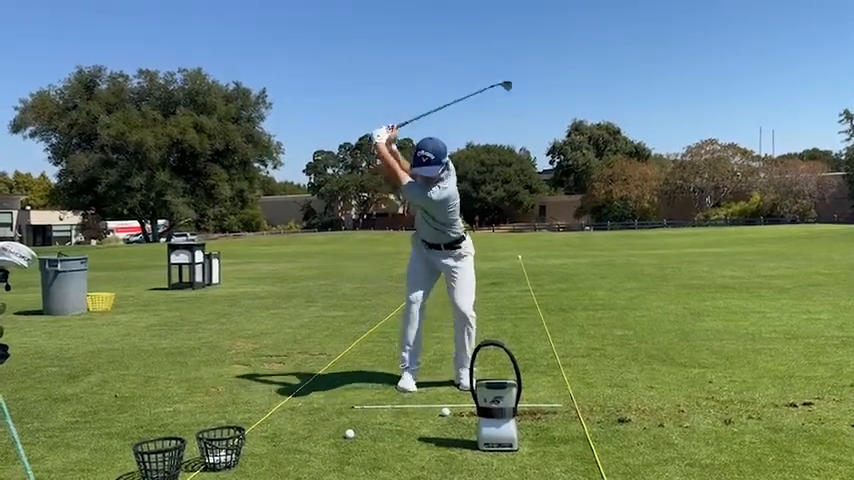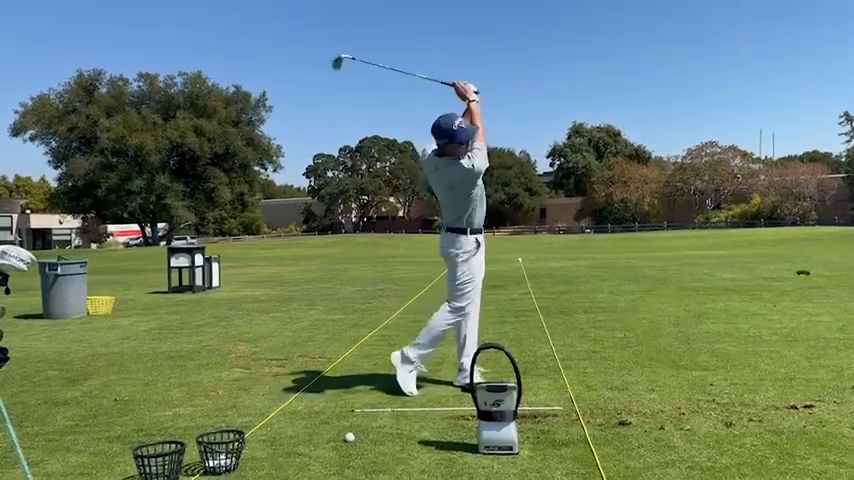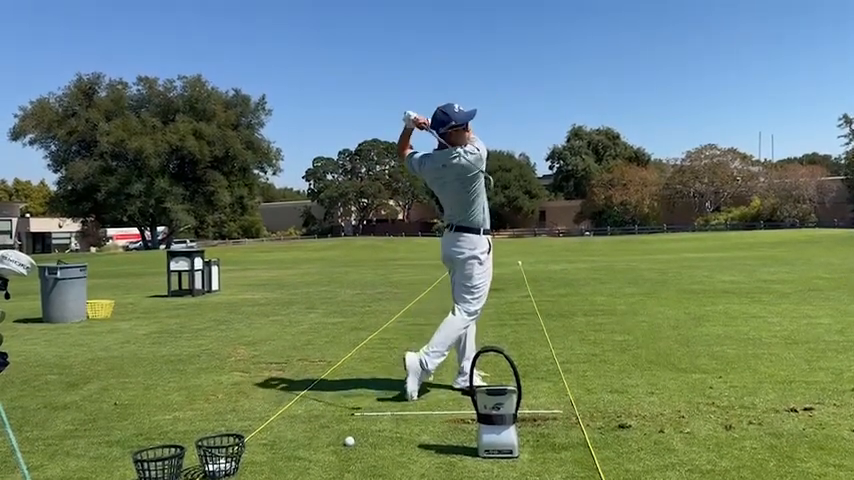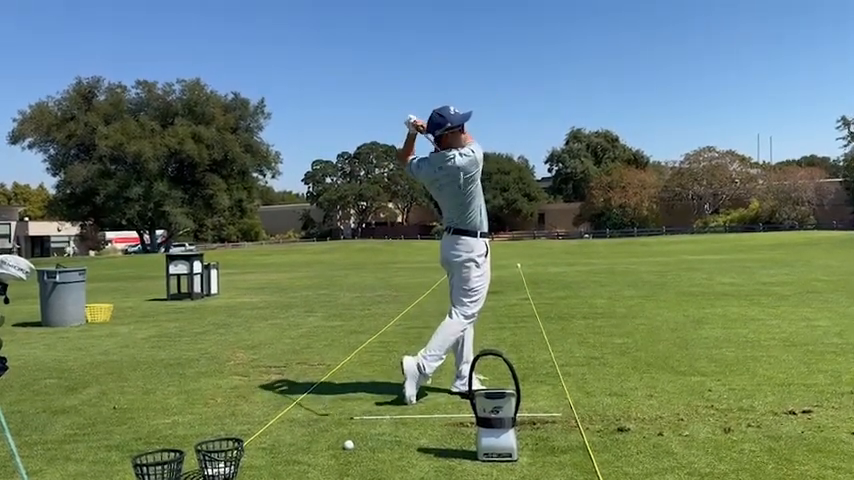
dt=0.5s
person 1, frame 1
left shoulder: (441, 193)
right shoulder: (426, 167)
left elbow: (403, 183)
right elbow: (409, 175)
left wrist: (382, 151)
right wrist: (390, 147)
left hip: (455, 252)
right hip: (424, 247)
left knee: (463, 310)
right knee: (413, 304)
left ankle: (464, 370)
right ankle: (409, 369)
person 1, frame 2
left shoulder: (432, 158)
right shoulder: (468, 169)
left elbow: (469, 134)
right elbow: (478, 137)
left wrist: (469, 103)
right wrist: (472, 101)
left hip: (460, 237)
right hip: (467, 242)
left knee: (469, 306)
right knee: (458, 307)
left ankle: (466, 370)
right ankle: (410, 358)
person 1, frame 3
left shoulder: (427, 163)
right shoulder: (474, 157)
left elbow: (402, 152)
right elbow: (471, 138)
left wrist: (409, 126)
right wrist: (434, 126)
left hip: (452, 239)
right hip: (474, 243)
left knee: (464, 307)
right knee: (467, 310)
left ankle: (466, 375)
right ankle: (423, 362)
person 1, frame 4
left shoulder: (425, 167)
right shoulder: (469, 160)
left elbow: (404, 159)
right elbow: (470, 140)
left wrist: (413, 132)
right wrist: (434, 129)
left hip: (452, 242)
right hip: (472, 245)
left knee: (462, 311)
right knee: (464, 313)
left ankle: (464, 380)
right ankle: (421, 366)
